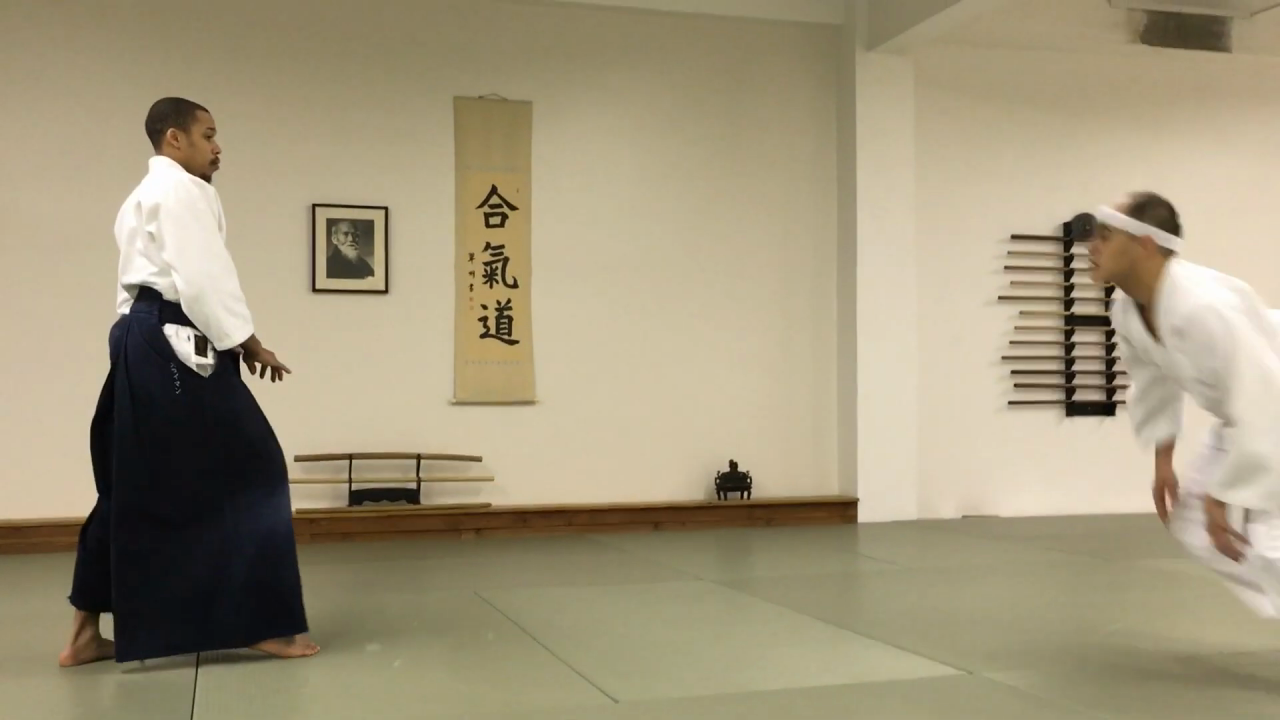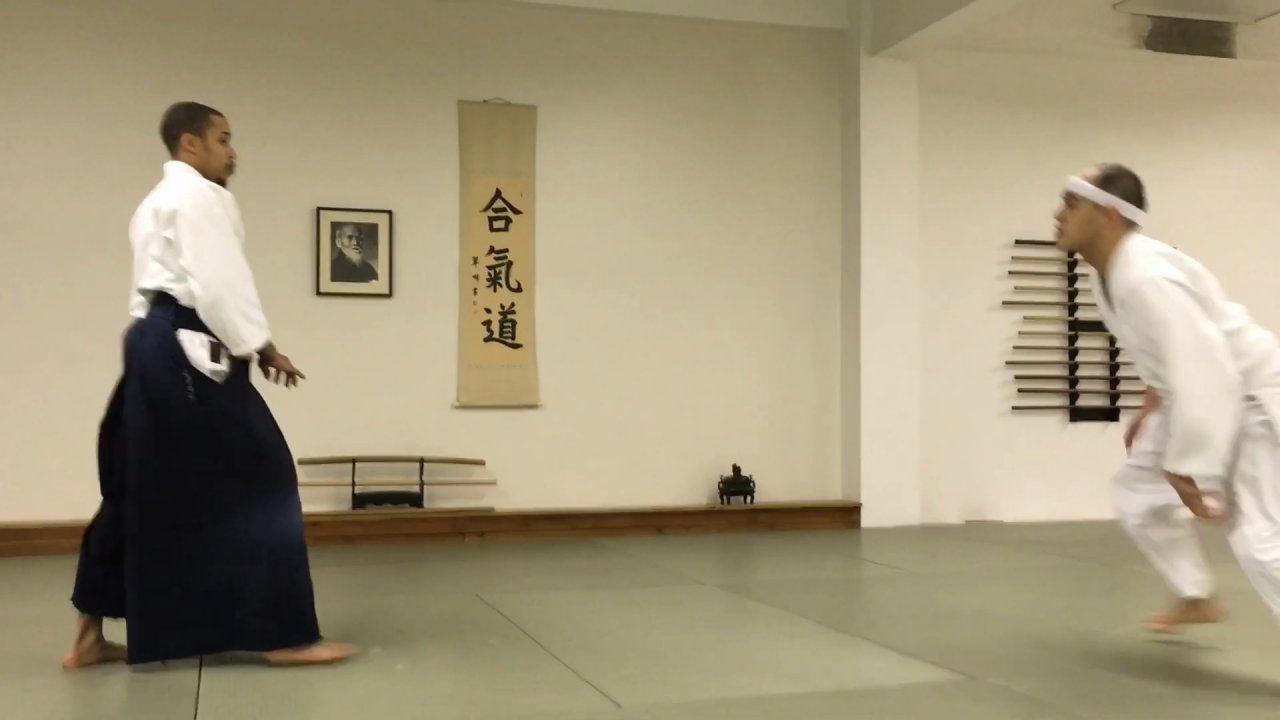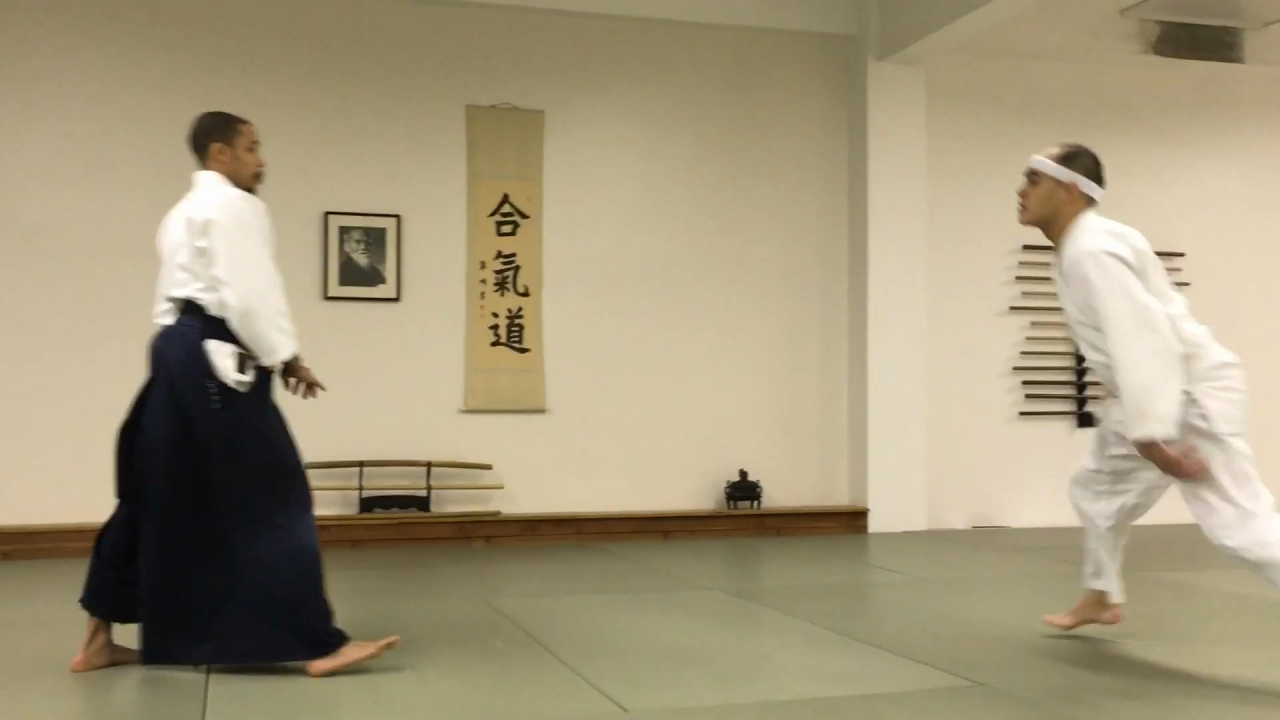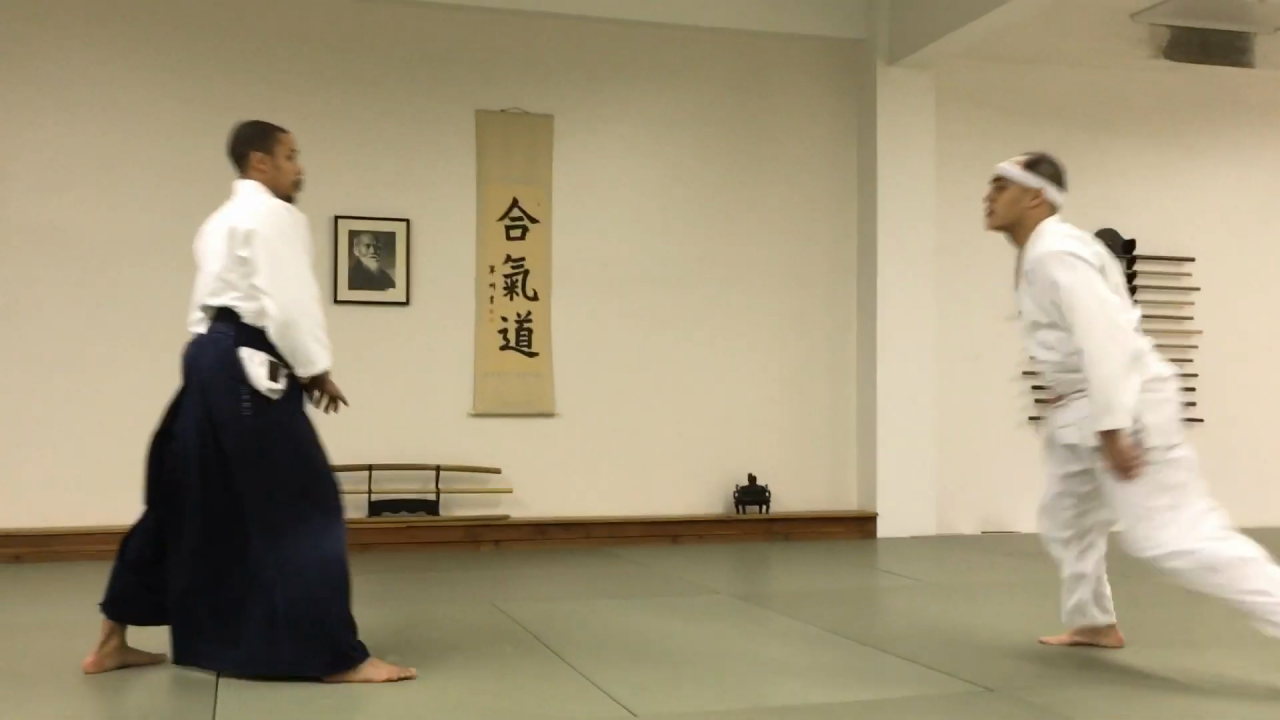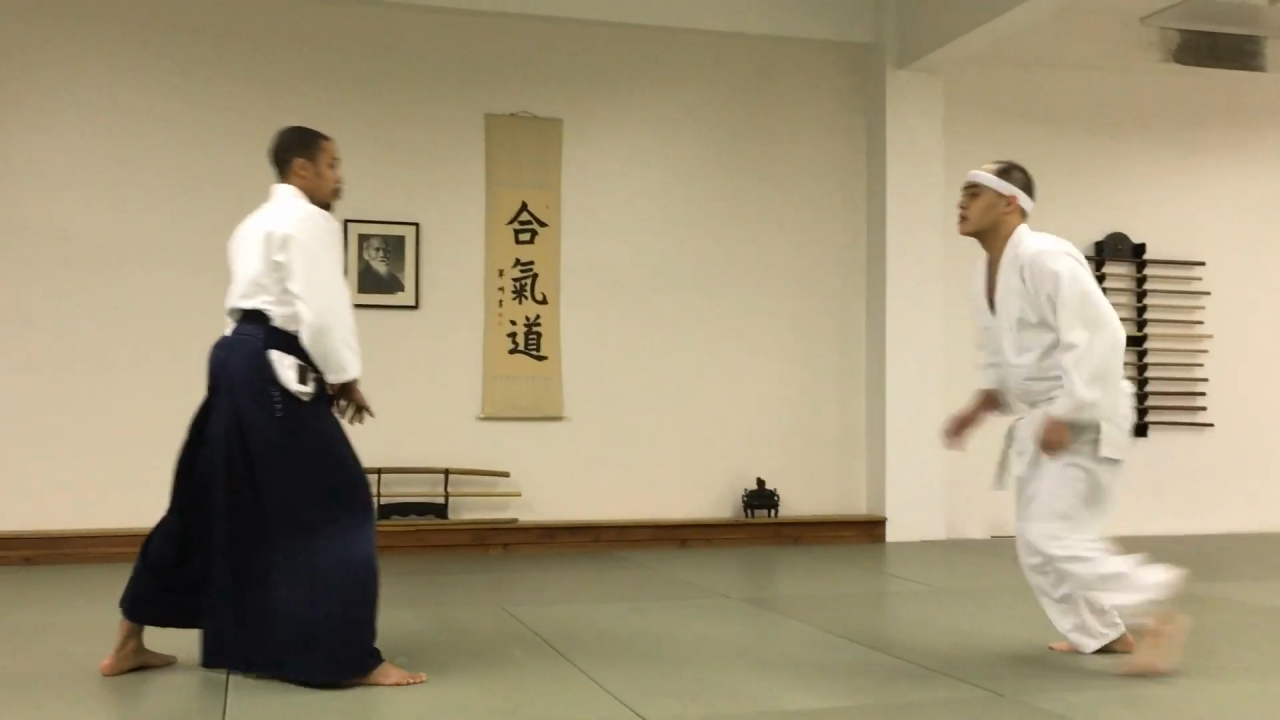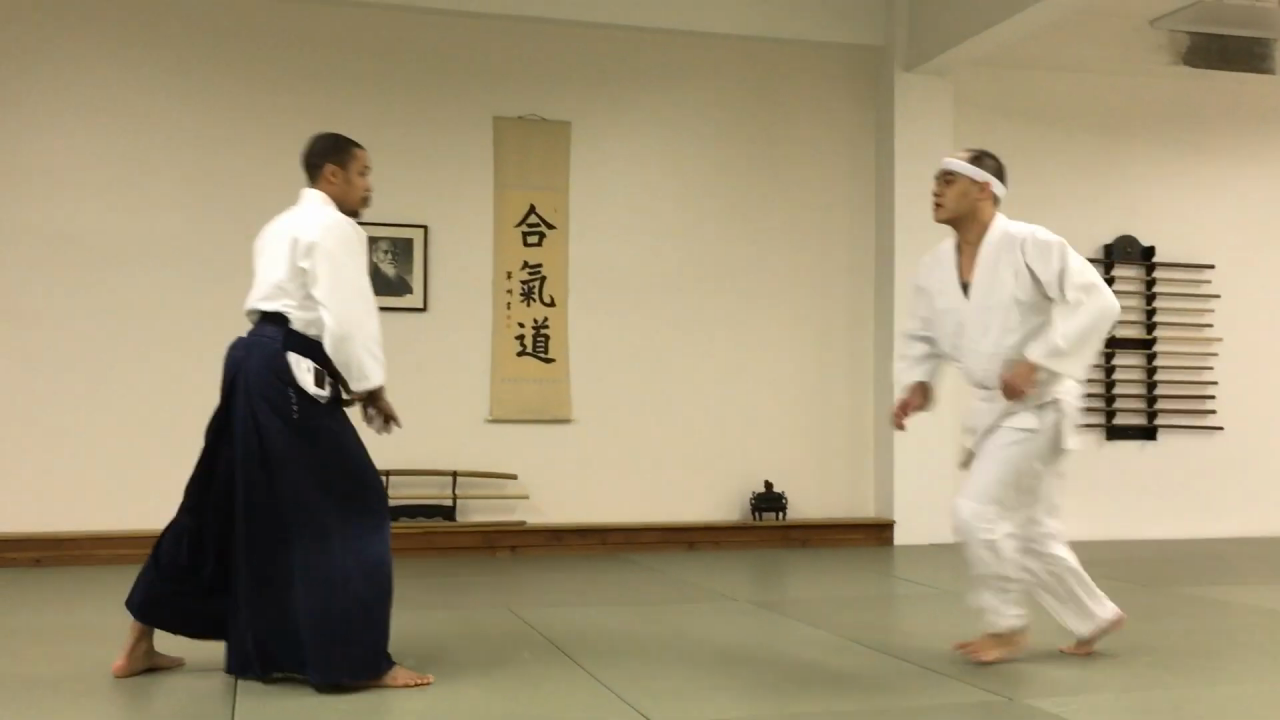
dt=0.1s
person 1, frame 1
left shoulder: (143, 197)
right shoulder: (183, 191)
right elbow: (204, 279)
right wrist: (247, 343)
left hip: (141, 341)
right hip: (174, 348)
left knee: (133, 487)
right knee: (249, 476)
left ankle: (84, 634)
right ankle: (268, 625)
person 1, frame 2
left shoulder: (157, 202)
right shoulder: (201, 196)
right elbow: (221, 285)
right wrist: (262, 349)
left hip: (155, 347)
right hip: (189, 354)
left knee: (140, 491)
right knee: (258, 484)
left ankle: (88, 637)
right ankle: (287, 635)
person 1, frame 3
left shoulder: (185, 212)
right shoulder: (235, 208)
right elbow: (251, 295)
right wrist: (290, 361)
left hip: (178, 354)
right hip: (212, 362)
left knee: (153, 495)
right knee: (270, 497)
left ankle: (97, 639)
right ankle: (316, 643)
person 1, frame 4
left shoulder: (221, 220)
right shoulder: (274, 216)
right elbow: (289, 305)
right wrist: (318, 373)
left hip: (211, 360)
right hip: (246, 369)
left knee: (183, 502)
right knee: (303, 506)
left ankle: (111, 642)
right ankle: (336, 656)
person 1, frame 5
left shoulder: (258, 222)
right shoulder: (311, 223)
right elbow: (324, 313)
left wrist: (324, 379)
right wrist: (348, 382)
left hip: (240, 362)
right hip: (270, 373)
left knee: (206, 503)
right knee: (332, 507)
left ankle: (129, 643)
right ankle: (348, 657)
person 1, frame 6
left shoulder: (283, 225)
right shoulder: (335, 228)
right elbow: (347, 319)
left wrist: (341, 384)
right wrist: (373, 390)
left hip: (256, 364)
right hip: (288, 376)
left knee: (220, 506)
right knee: (349, 510)
left ankle: (140, 644)
right ankle: (359, 660)
person 2, frame 1
left shoulder: (1203, 306)
right shoulder: (1127, 303)
right elbow: (1149, 382)
left wrist: (1222, 499)
right wrist: (1162, 460)
right hip: (1244, 416)
right knee: (1198, 528)
person 2, frame 2
left shoulder: (1146, 280)
right shoulder: (1108, 271)
left elbow: (1200, 376)
left wrist: (1188, 474)
right wrist: (1152, 403)
right hip: (1223, 398)
right knee: (1138, 489)
right ankle: (1195, 597)
person 2, frame 3
left shoulder: (1092, 255)
right shoulder: (1080, 246)
left elbow: (1138, 344)
left wrist: (1155, 442)
left hip: (1190, 394)
right hip: (1152, 398)
right knee: (1098, 490)
right ankle: (1099, 599)
person 2, frame 4
left shoulder: (1057, 257)
right shoulder: (1038, 255)
left elbow: (1108, 342)
left wrist: (1112, 431)
right wrist: (1067, 397)
left hip: (1127, 408)
right hip: (1090, 406)
left knee: (1168, 536)
right knee: (1064, 520)
right ankle: (1094, 622)
person 2, frame 5
left shoulder: (1047, 257)
right shoulder: (989, 272)
left elbow: (1096, 335)
left wrist: (1068, 412)
right wrist: (986, 399)
left hip: (1084, 416)
right hip: (1044, 419)
left knee: (1054, 540)
right knee: (1039, 544)
left ankle: (1154, 609)
right ankle: (1106, 632)
person 2, frame 6
left shoulder: (1028, 244)
right shoulder: (936, 266)
left elbow: (1096, 304)
right elbow: (922, 337)
left wrist: (1035, 362)
right wrist: (913, 387)
left hip: (1039, 404)
right hip: (995, 407)
left knee: (977, 516)
right knee: (1026, 530)
left ankle: (1008, 627)
right ankle: (1095, 618)
